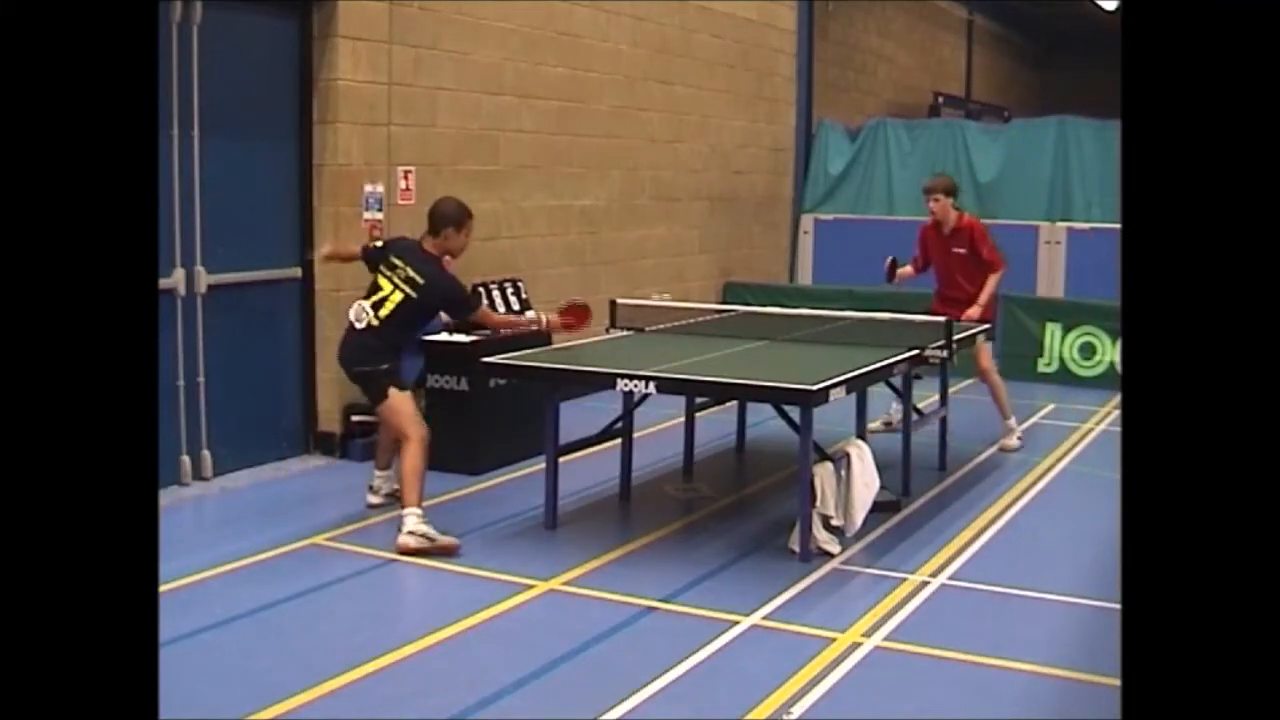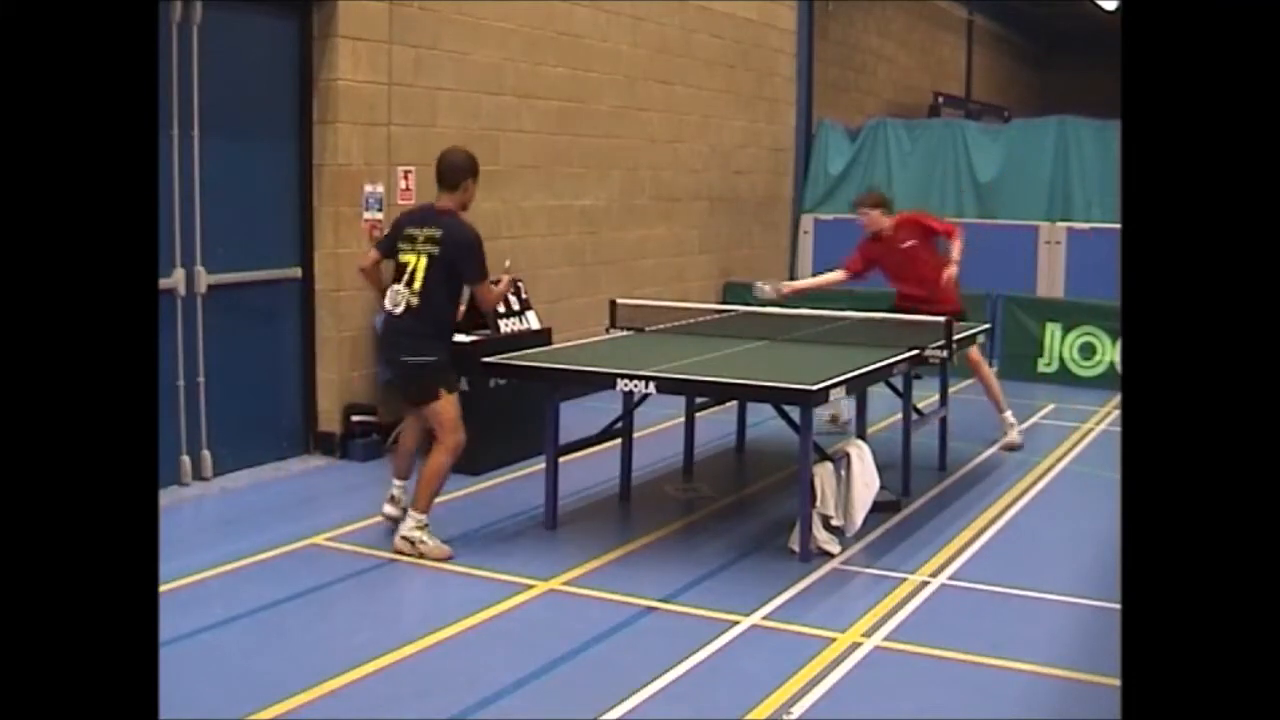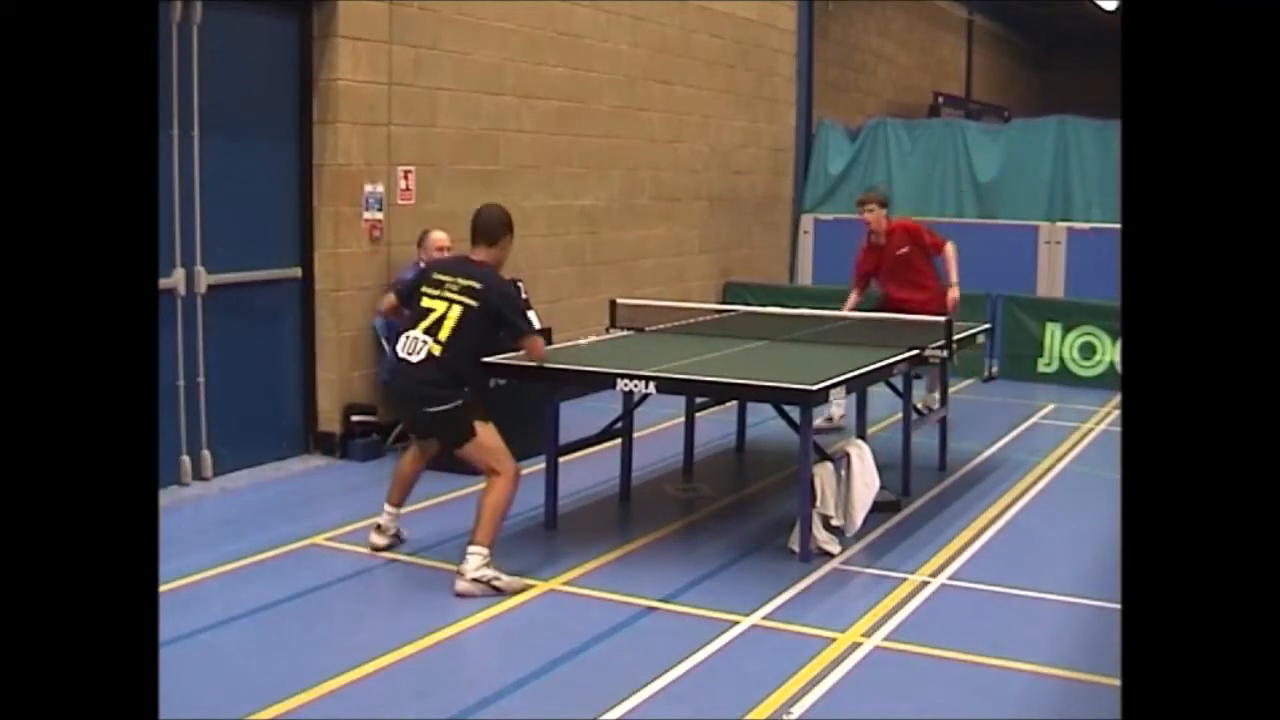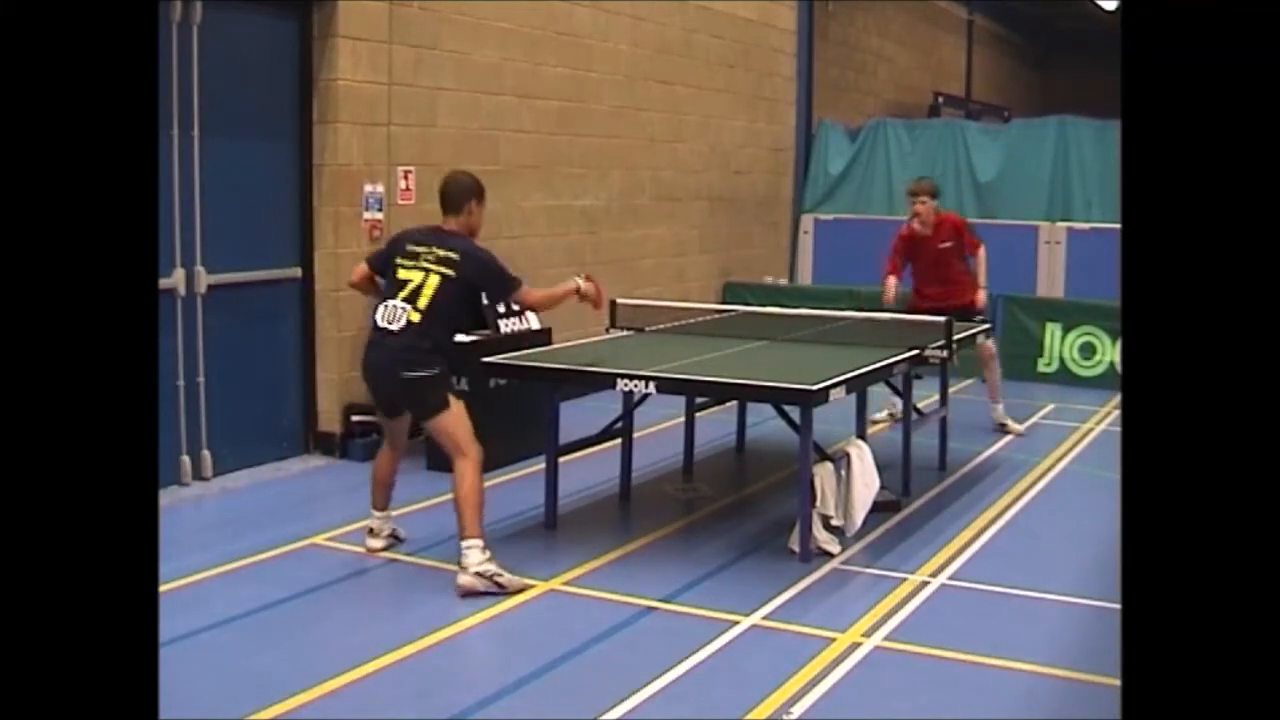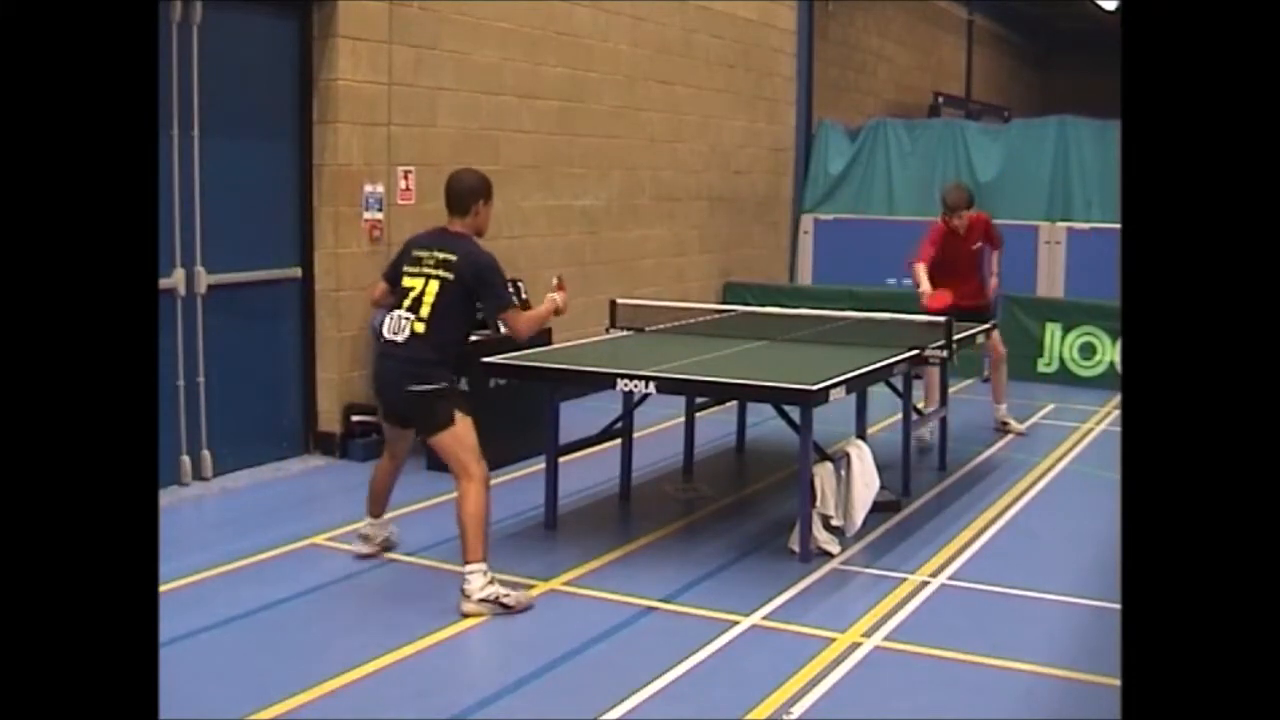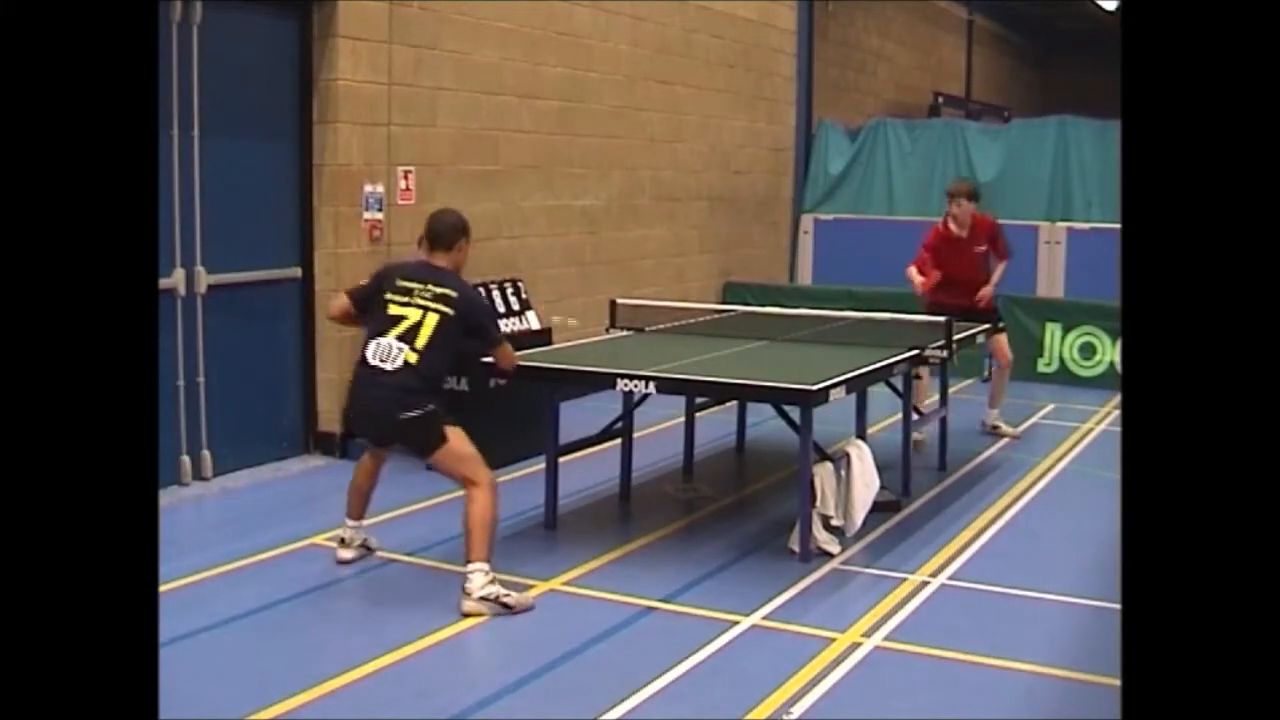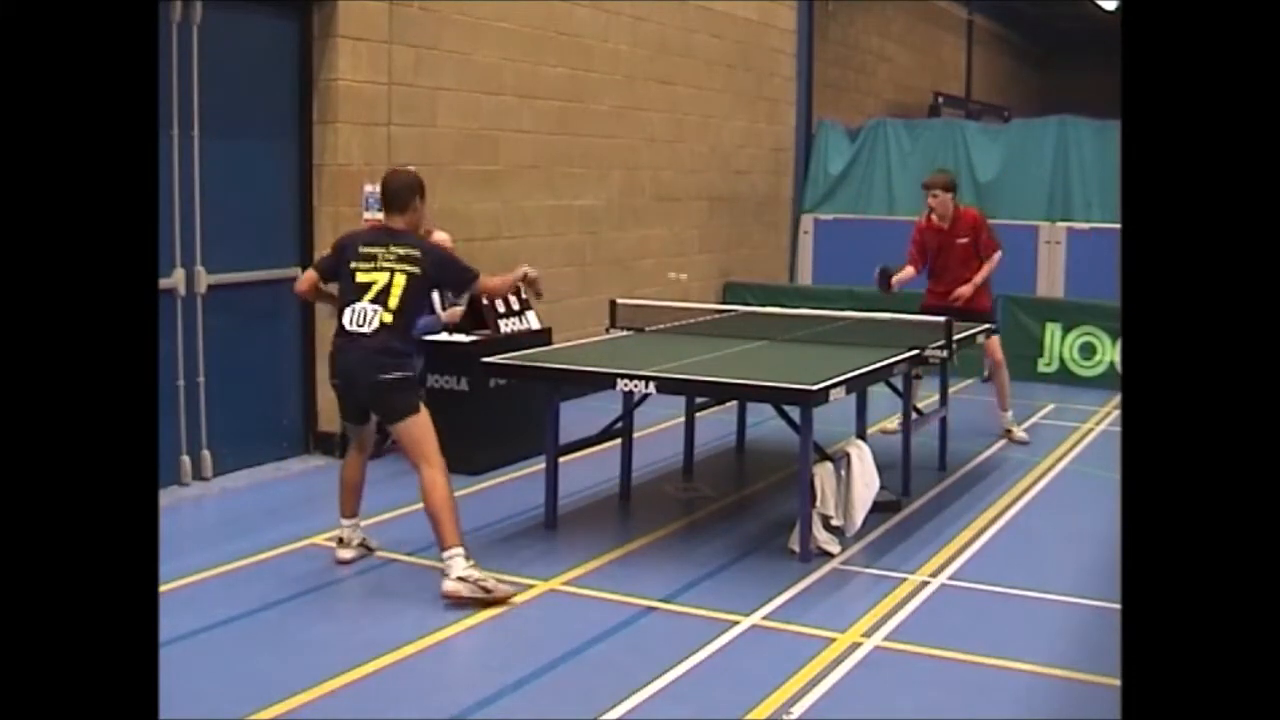
dt=0.4s
person 1, frame 1
left shoulder: (398, 246)
right shoulder: (443, 284)
left elbow: (350, 254)
right elbow: (493, 321)
left wrist: (329, 253)
right wrist: (542, 322)
left hip: (357, 347)
right hip: (370, 359)
left knee: (396, 414)
right knee: (415, 435)
left ankle: (381, 484)
right ankle: (414, 527)
person 1, frame 2
left shoulder: (409, 220)
right shoulder: (463, 236)
left elbow: (368, 266)
right elbow: (485, 302)
right wrist: (502, 287)
left hip: (394, 341)
right hip: (423, 349)
left knee: (417, 417)
right knee: (452, 440)
left ankle: (396, 497)
right ankle: (413, 530)
person 1, frame 3
left shoulder: (434, 270)
right shoulder: (497, 289)
left elbow: (388, 306)
right elbow: (535, 351)
right wrist: (535, 336)
left hip: (401, 384)
right hip: (439, 397)
left knee: (424, 448)
right knee: (503, 470)
left ankle: (385, 526)
right ankle: (475, 568)
person 1, frame 4
left shoulder: (406, 240)
right shoulder: (474, 258)
left elbow: (358, 280)
right elbow: (532, 299)
right wrist: (576, 286)
left hip: (377, 359)
right hip: (418, 367)
left knee: (393, 443)
right knee: (468, 455)
left ankle: (379, 528)
right ankle: (474, 561)
person 1, frame 5
left shoulder: (417, 244)
right shoulder: (477, 260)
left elbow: (379, 297)
right elbow: (520, 327)
right wrist: (552, 304)
left hip: (388, 370)
right hip: (425, 379)
left knee: (395, 454)
right knee: (472, 475)
left ankle: (372, 532)
right ankle: (477, 585)
person 1, frame 6
left shoulder: (390, 275)
right shoulder: (466, 298)
left elbow: (336, 312)
right elbow: (507, 363)
right wrist: (490, 341)
left hip: (363, 397)
right hip: (411, 407)
left knee: (374, 453)
right knee: (480, 482)
left ankle: (351, 537)
right ankle: (479, 586)
person 1, frame 7
left shoulder: (351, 244)
right shoulder: (428, 254)
left elbow: (304, 288)
right elbow: (491, 287)
right wrist: (521, 274)
left hip: (344, 366)
right hip: (390, 372)
left knee: (359, 447)
right knee: (431, 465)
left ankle: (348, 537)
right ankle: (457, 569)
person 2, frame 1
left shoulder: (973, 228)
right shoulder: (927, 231)
left elbow: (997, 268)
right elbow: (918, 266)
left wrist: (980, 305)
right wrist: (898, 273)
left hip: (974, 309)
right hip: (941, 307)
left knee: (986, 368)
left ankle: (1011, 428)
right ankle: (896, 415)
person 2, frame 2
left shoulder: (913, 222)
right shoulder: (870, 244)
left elbow: (955, 232)
right elbow: (843, 273)
left wrist: (953, 263)
right wrist: (796, 284)
left hip: (943, 304)
right hip: (908, 306)
left knee: (973, 358)
left ankle: (1008, 422)
person 2, frame 3
left shoulder: (908, 229)
right shoulder: (867, 250)
left elbow: (947, 247)
right elbow: (858, 290)
left wrist: (953, 284)
left hip: (930, 306)
right hip: (893, 307)
left ankle: (930, 396)
right ankle: (836, 414)
person 2, frame 4
left shoulder: (955, 223)
right shoulder: (905, 236)
left elbow: (978, 250)
right elbow: (894, 271)
left wrist: (981, 287)
right wrist: (890, 288)
left hip: (964, 300)
right hip: (926, 303)
left knee: (988, 352)
left ankle: (999, 415)
right ankle: (896, 407)
person 2, frame 5
left shoulder: (982, 222)
right shoulder: (938, 233)
left elbow: (995, 246)
right elbow: (920, 262)
left wrist: (993, 275)
right wrist: (924, 284)
left hip: (974, 300)
left knee: (998, 354)
left ankle: (1002, 415)
right ankle: (928, 423)
person 2, frame 6
left shoulder: (989, 227)
right shoulder: (938, 234)
left elbow: (1002, 257)
right elbow: (917, 267)
left wrist: (991, 286)
right wrist: (918, 279)
left hip: (980, 301)
right hip: (943, 302)
left knee: (1005, 360)
left ankle: (992, 419)
person 2, frame 7
left shoulder: (973, 219)
right shoulder: (922, 227)
left elbow: (995, 254)
right elbow: (915, 265)
left wrist: (972, 285)
right wrist: (896, 279)
left hip: (975, 302)
right hip: (938, 302)
left knee: (996, 359)
left ankle: (1008, 423)
